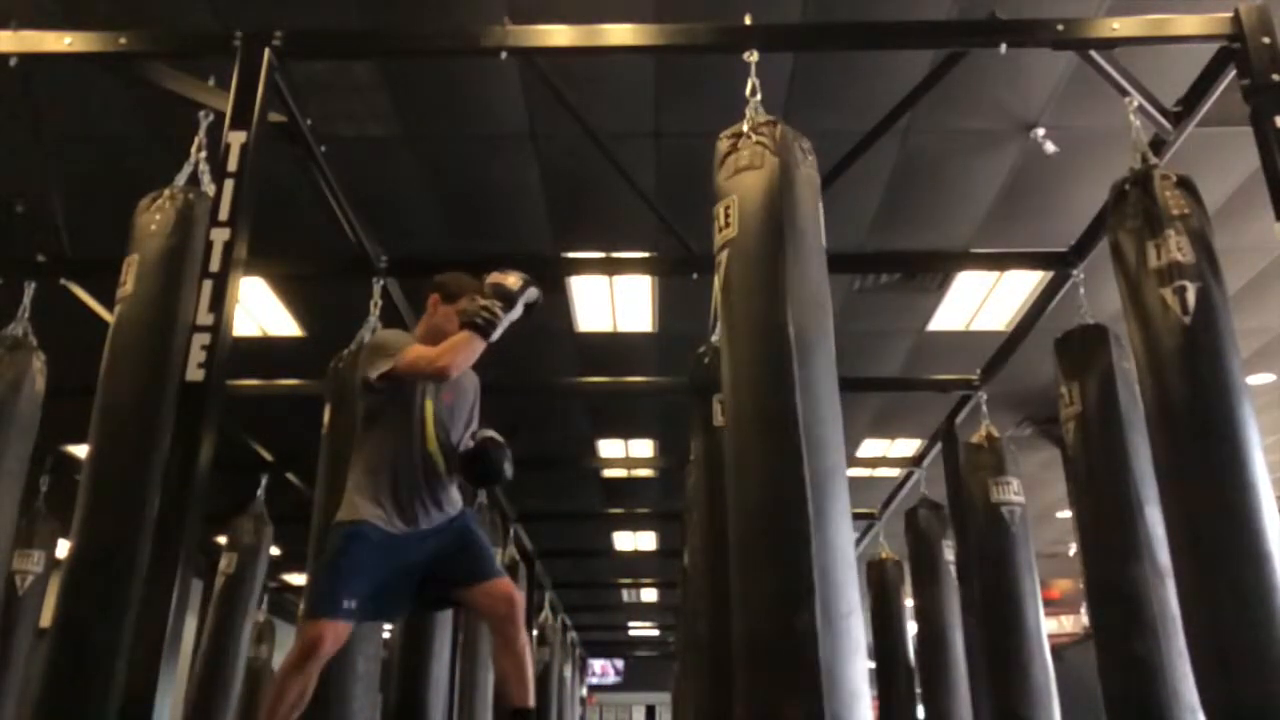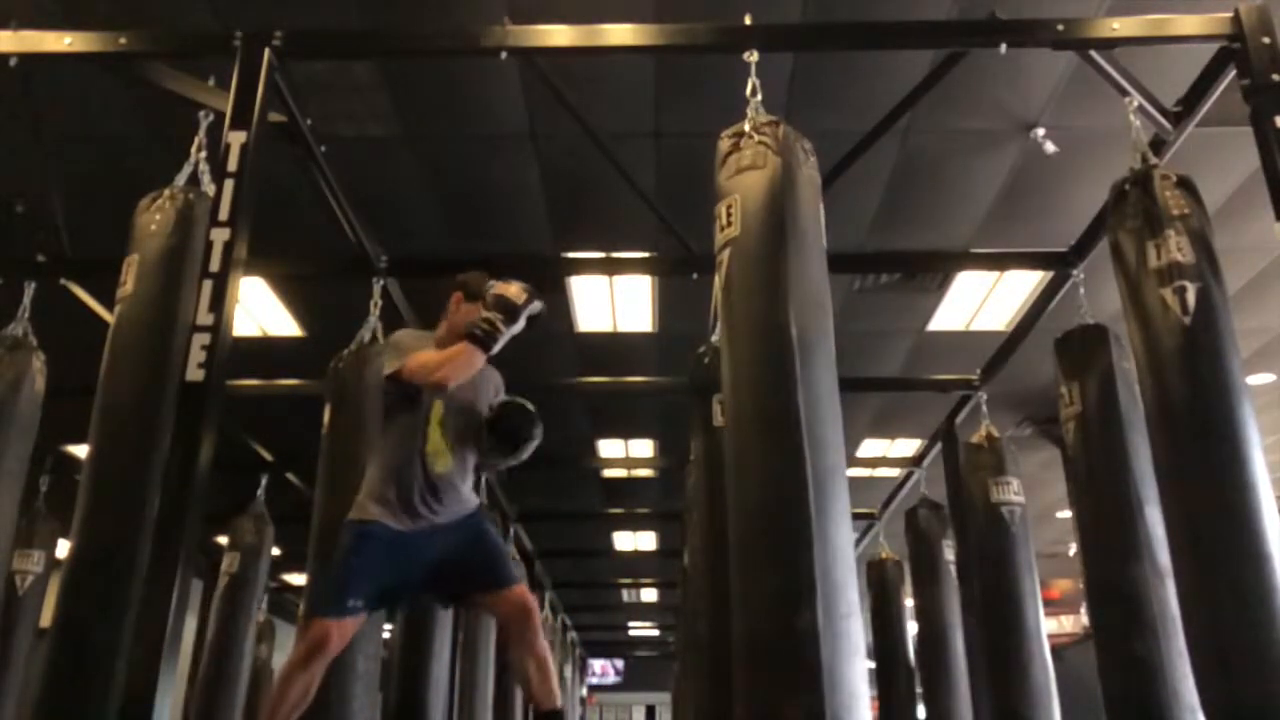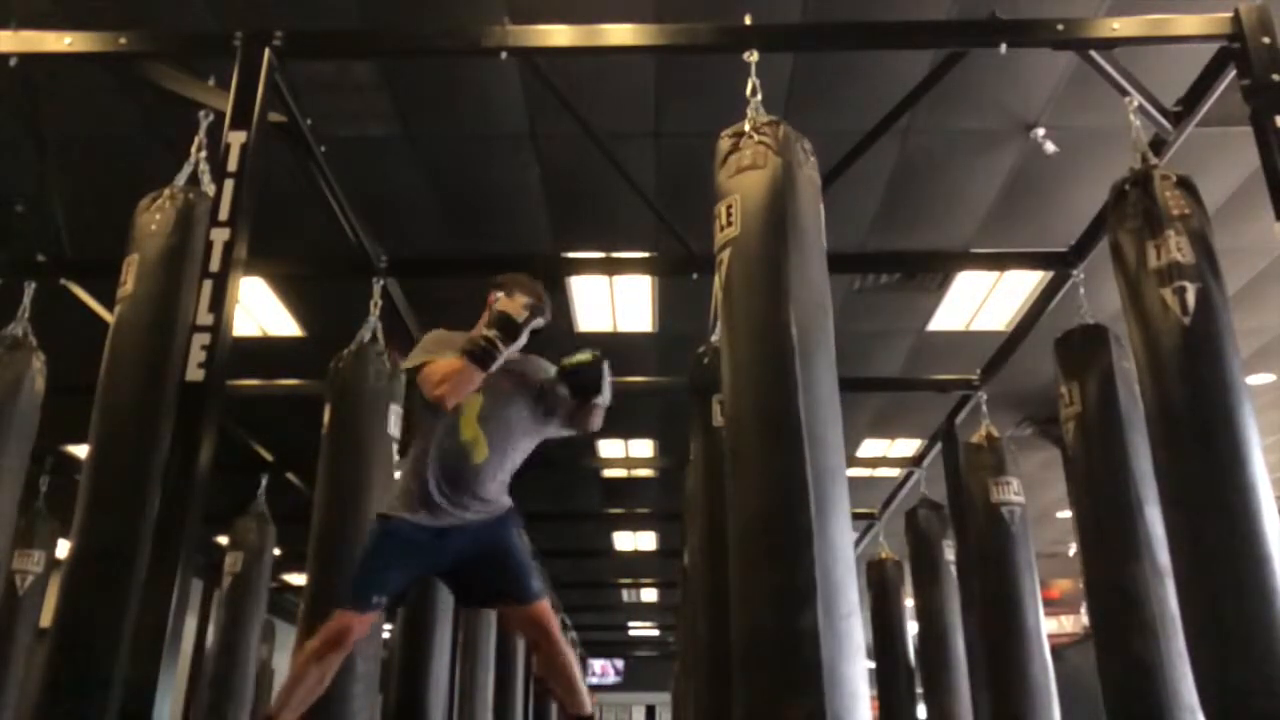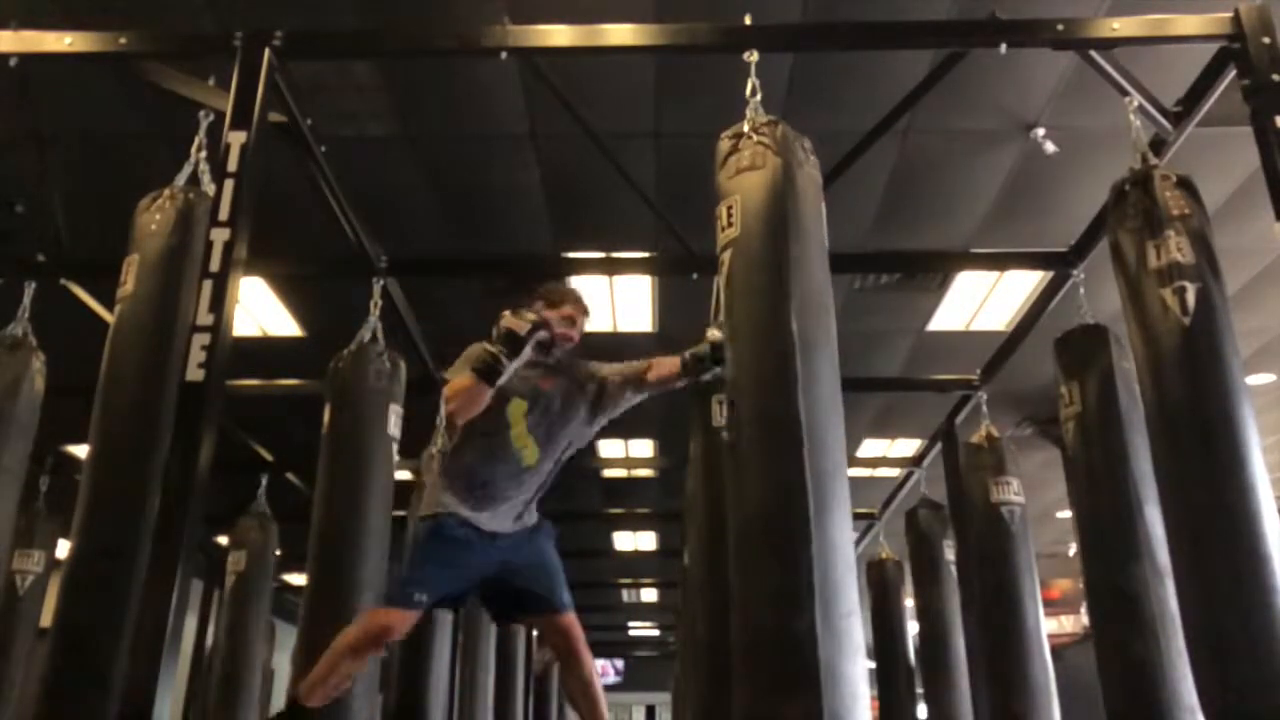
dt=0.2s
person 1, frame 1
left shoulder: (468, 382)
right shoulder: (386, 345)
right elbow: (442, 366)
right wrist: (494, 311)
left hip: (443, 521)
right hip: (373, 524)
left knee: (507, 604)
right knee: (318, 641)
person 1, frame 2
left shoulder: (490, 380)
right shoulder: (406, 344)
right elbow: (441, 377)
right wrist: (498, 322)
left hip: (458, 519)
right hip: (385, 522)
left knee: (522, 611)
right knee: (324, 637)
person 1, frame 3
left shoulder: (537, 374)
right shoulder: (442, 344)
left elbow: (587, 422)
right elbow: (441, 393)
left wrist: (594, 389)
right wrist: (499, 337)
left hip: (486, 521)
right hip: (414, 518)
left knee: (543, 626)
right knee: (345, 630)
person 1, frame 4
left shoulder: (586, 380)
right shoulder: (485, 354)
left elbow: (649, 374)
right elbow: (455, 409)
left wrist: (702, 358)
right wrist: (506, 352)
left hip: (519, 531)
right hip: (457, 521)
left knee: (569, 639)
right knee: (387, 625)
